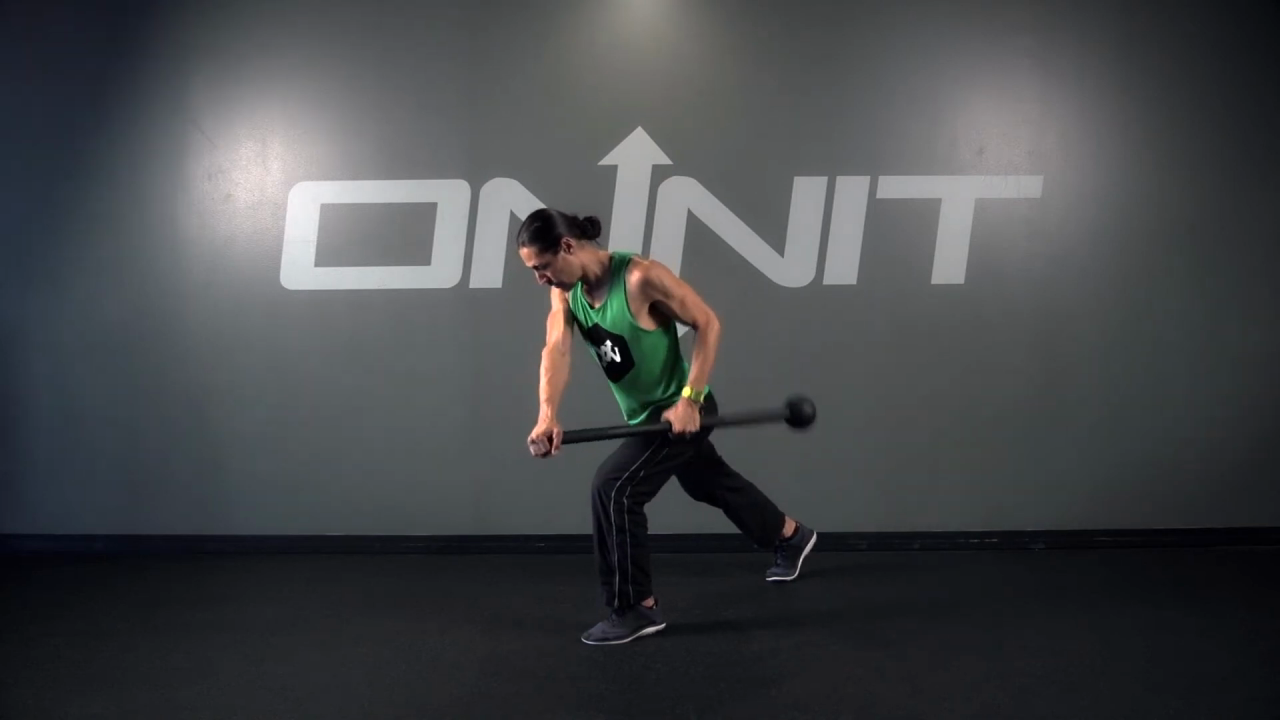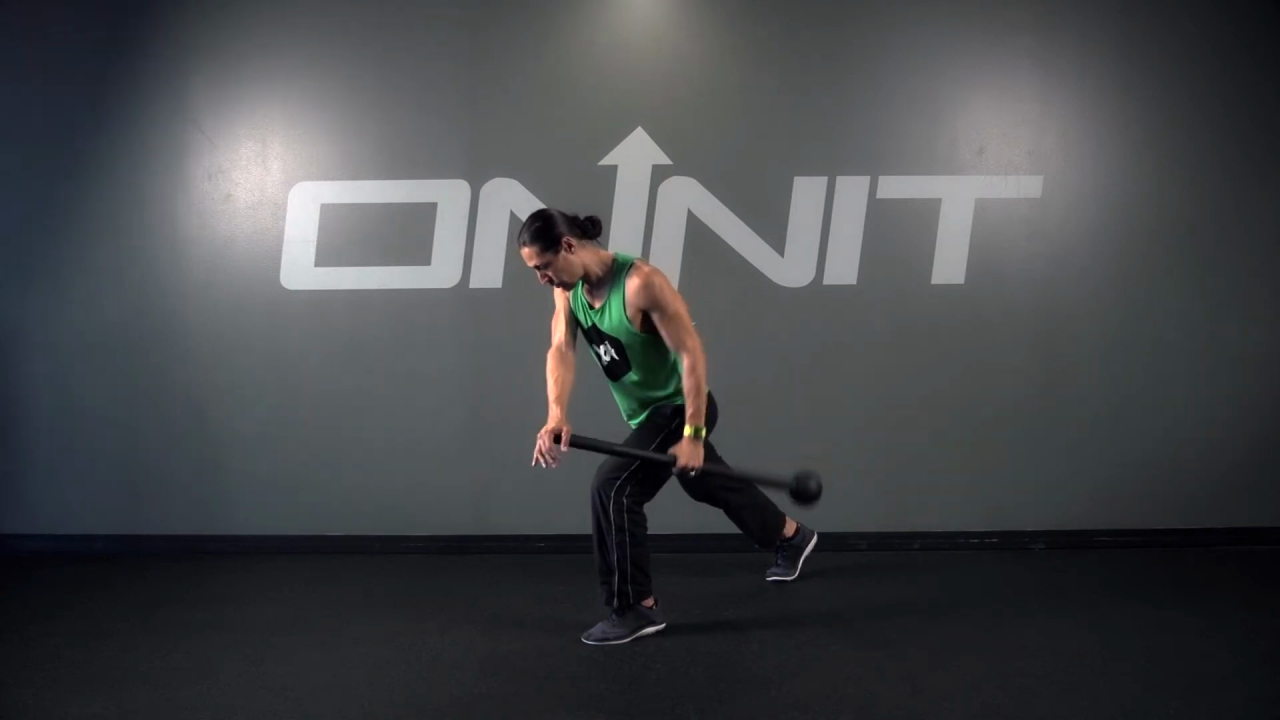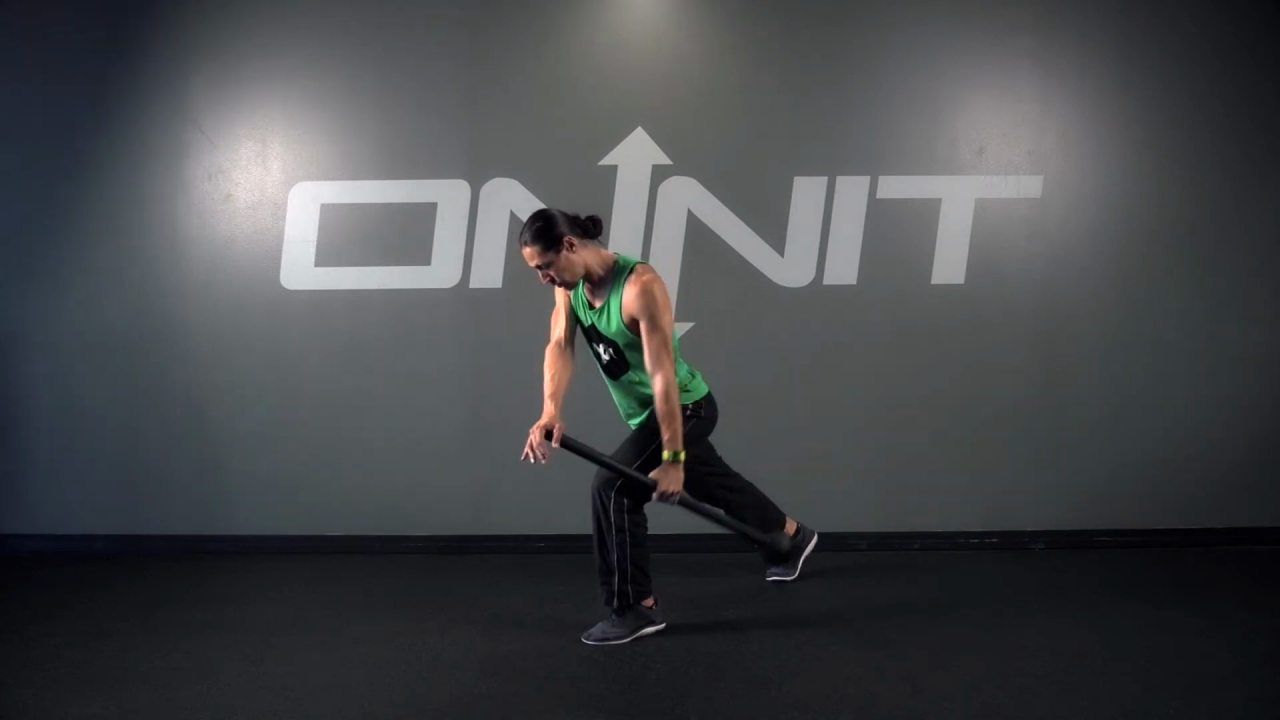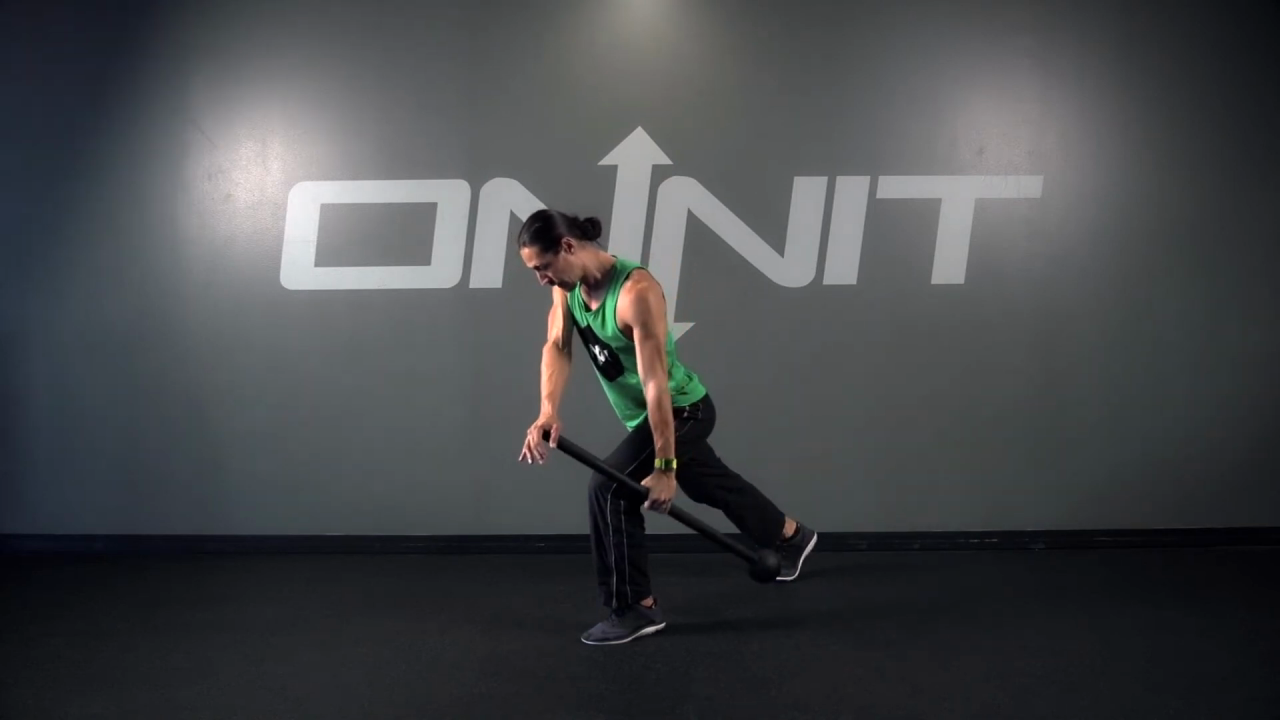
dt=0.3s
person 1, frame 1
left shoulder: (640, 276)
right shoulder: (565, 290)
left elbow: (707, 324)
right elbow: (556, 350)
left wrist: (691, 399)
right wrist: (547, 416)
left hip: (679, 408)
right hip: (647, 412)
left knee: (613, 487)
right knee: (711, 484)
left ankle: (637, 608)
right ankle: (791, 536)
person 1, frame 2
left shoulder: (640, 282)
right shoulder: (568, 288)
left elbow: (692, 352)
right elbow: (562, 351)
left wrist: (694, 436)
right wrist: (556, 415)
left hip: (678, 408)
right hip: (649, 412)
left knee: (612, 487)
right knee: (711, 486)
left ankle: (636, 608)
right ankle: (791, 536)
person 1, frame 3
left shoulder: (640, 286)
right shoulder: (569, 285)
left elbow: (664, 376)
right elbow: (560, 347)
left wrist: (673, 459)
right wrist: (550, 411)
left hip: (685, 408)
right hip: (646, 413)
left knee: (613, 487)
right knee: (712, 484)
left ankle: (636, 608)
right ankle: (792, 536)
person 1, frame 4
left shoulder: (636, 292)
right shoulder: (567, 285)
left elbow: (655, 383)
right elbow: (557, 349)
left wrist: (664, 468)
right wrist: (547, 411)
left hip: (681, 410)
right hip: (643, 416)
left knee: (609, 488)
right knee: (711, 485)
left ankle: (636, 608)
right ankle: (791, 536)
